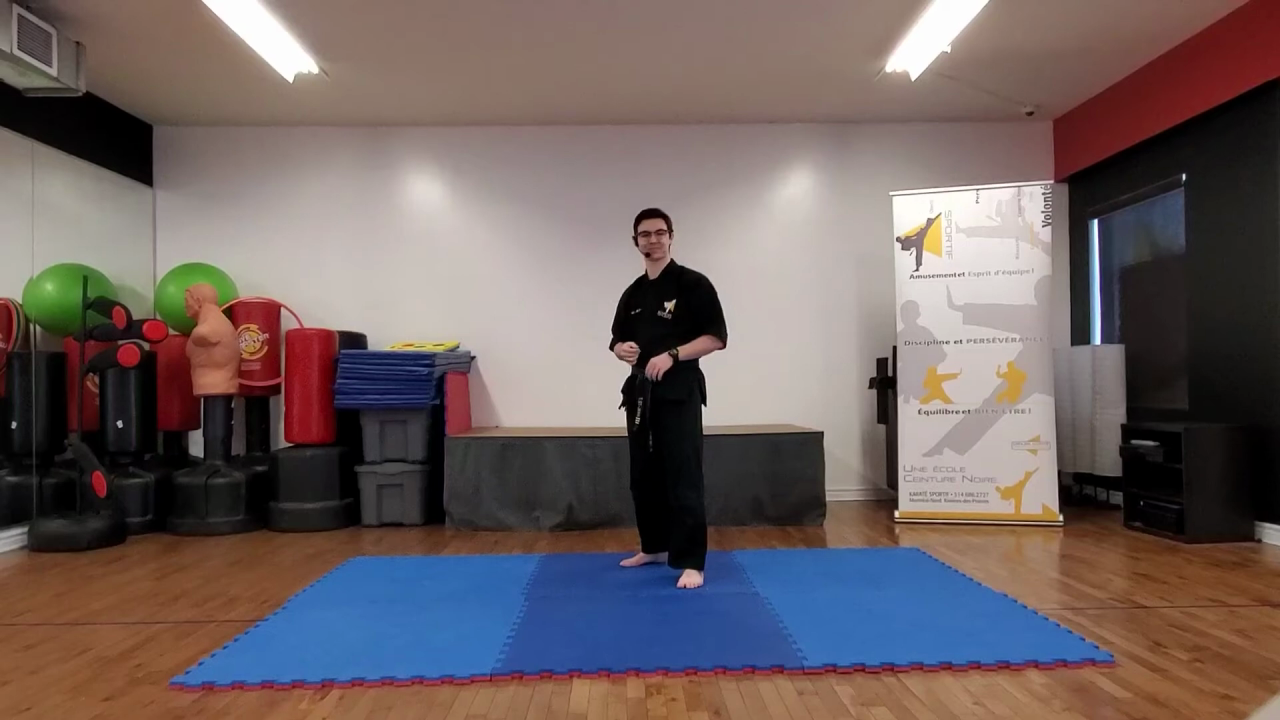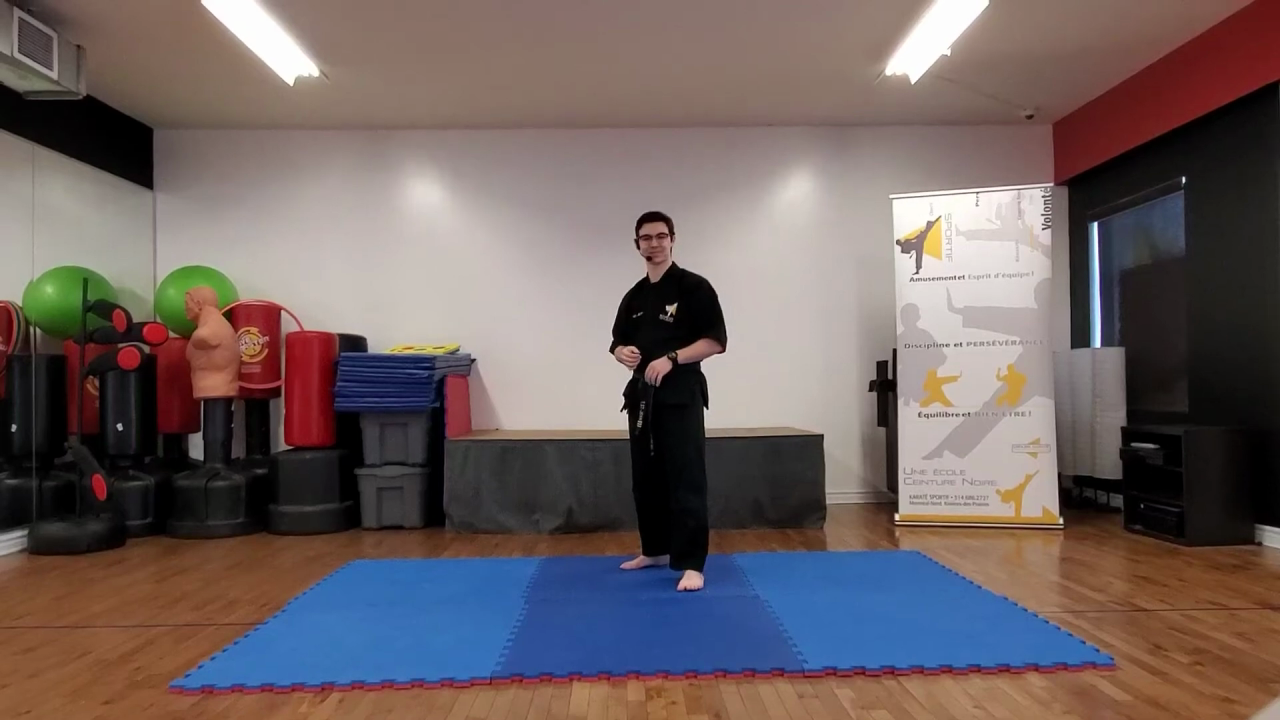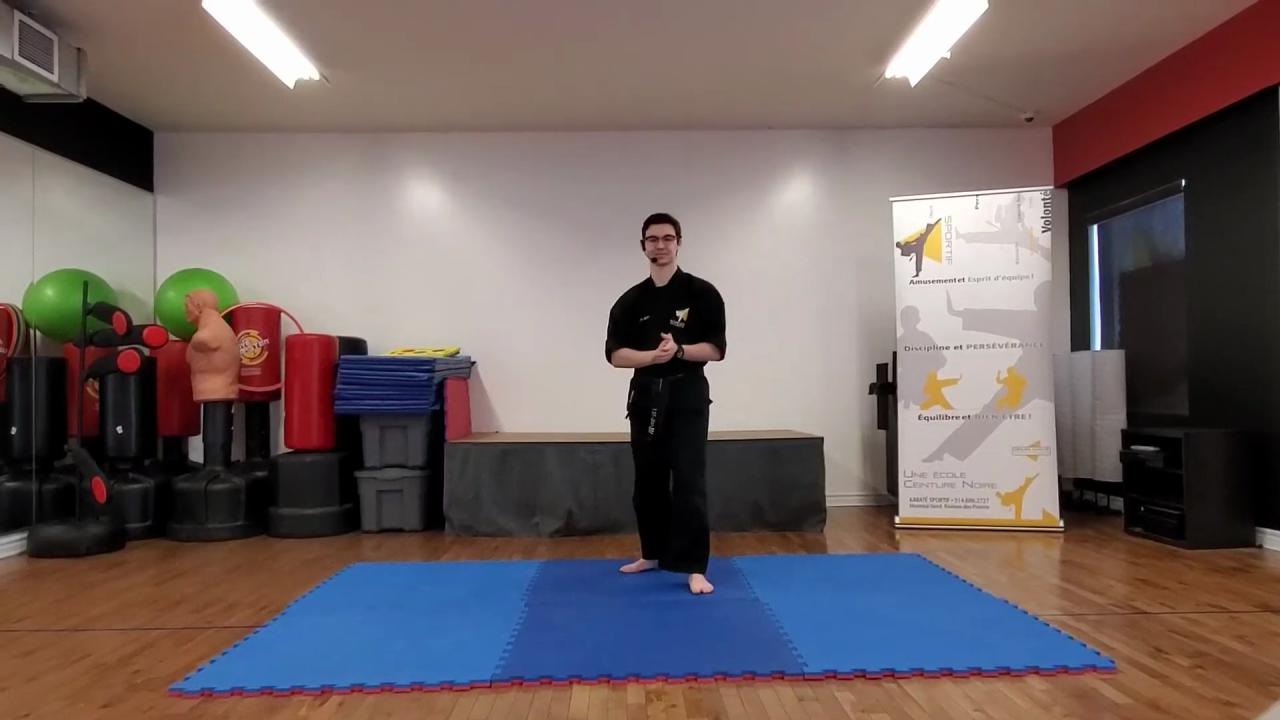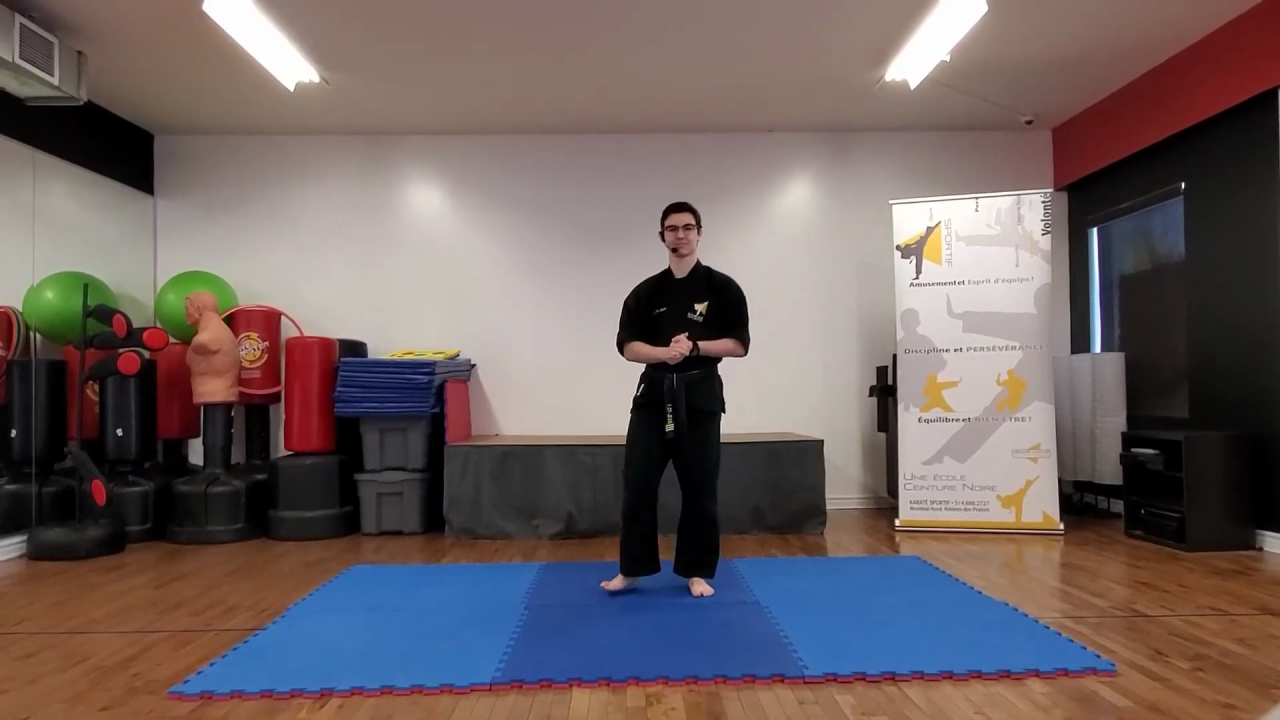
dt=0.5s
person 1, frame 1
left shoulder: (692, 284)
right shoulder: (633, 294)
left elbow: (716, 338)
right elbow: (619, 340)
left wrist: (672, 354)
right wrist: (624, 349)
left hip: (679, 390)
right hip: (641, 391)
left knee: (684, 476)
right knee: (644, 475)
left ankle: (691, 562)
right ankle: (654, 546)
person 1, frame 2
left shoulder: (693, 287)
right shoulder: (634, 297)
left elbow: (716, 341)
right elbow: (620, 342)
left wrist: (670, 359)
right wrist: (624, 353)
left hip: (681, 393)
right hip: (642, 393)
left knee: (686, 478)
right knee: (646, 478)
left ankle: (691, 564)
right ankle: (656, 549)
person 1, frame 3
left shoulder: (701, 293)
right shoulder: (631, 300)
left elbow: (716, 349)
right elbow: (616, 353)
left wrist: (678, 351)
right wrist: (652, 355)
left hip: (687, 396)
right hip: (646, 397)
left knee: (688, 481)
right knee: (648, 482)
left ankle: (694, 567)
right ankle: (654, 553)
person 1, frame 4
left shoulder: (721, 287)
right shoulder: (645, 292)
left elbow: (739, 345)
right elbow: (627, 346)
left wrist: (693, 347)
right wrist: (666, 352)
left hip: (700, 394)
right hip: (654, 393)
left knee: (699, 488)
right knee: (638, 483)
left ankle: (697, 571)
right ankle: (630, 569)
